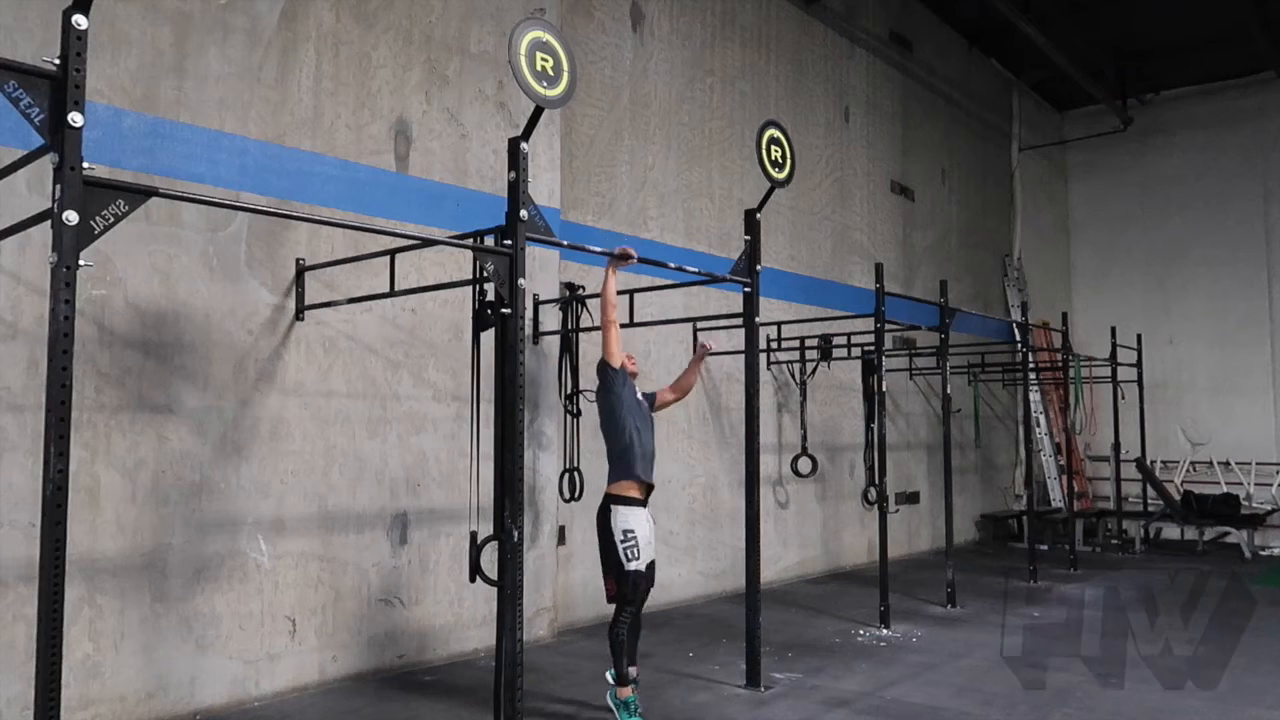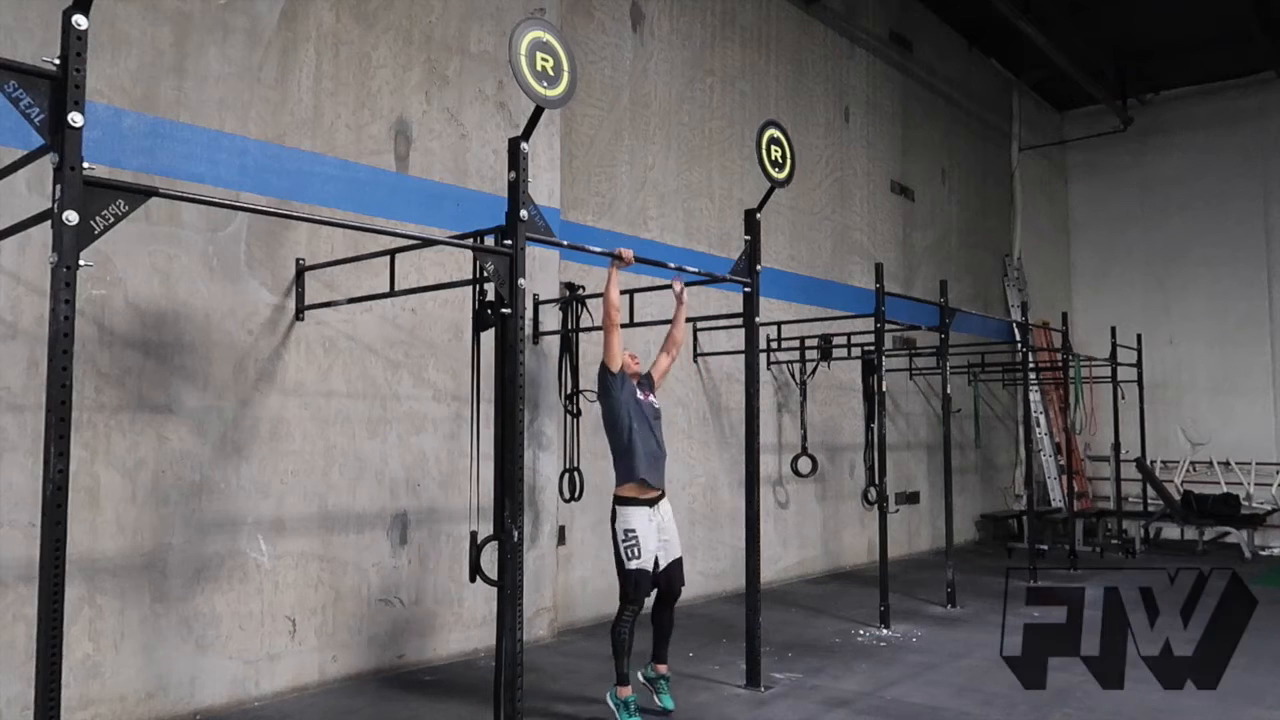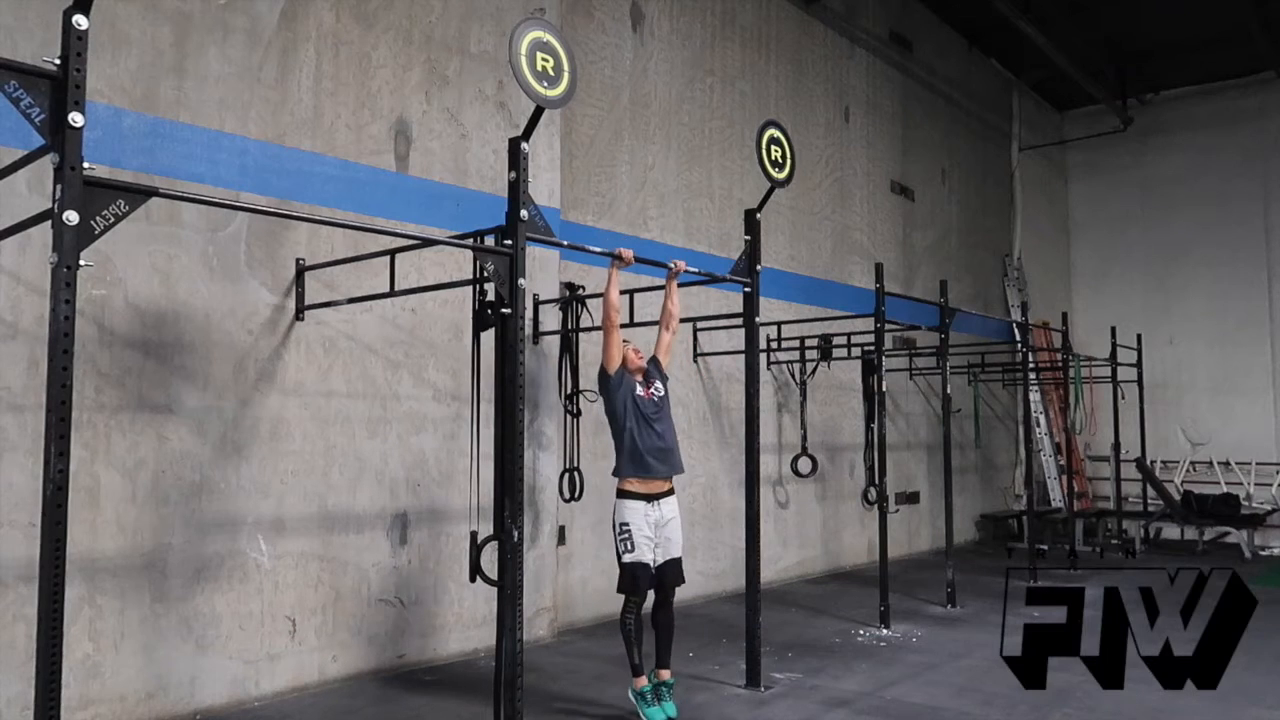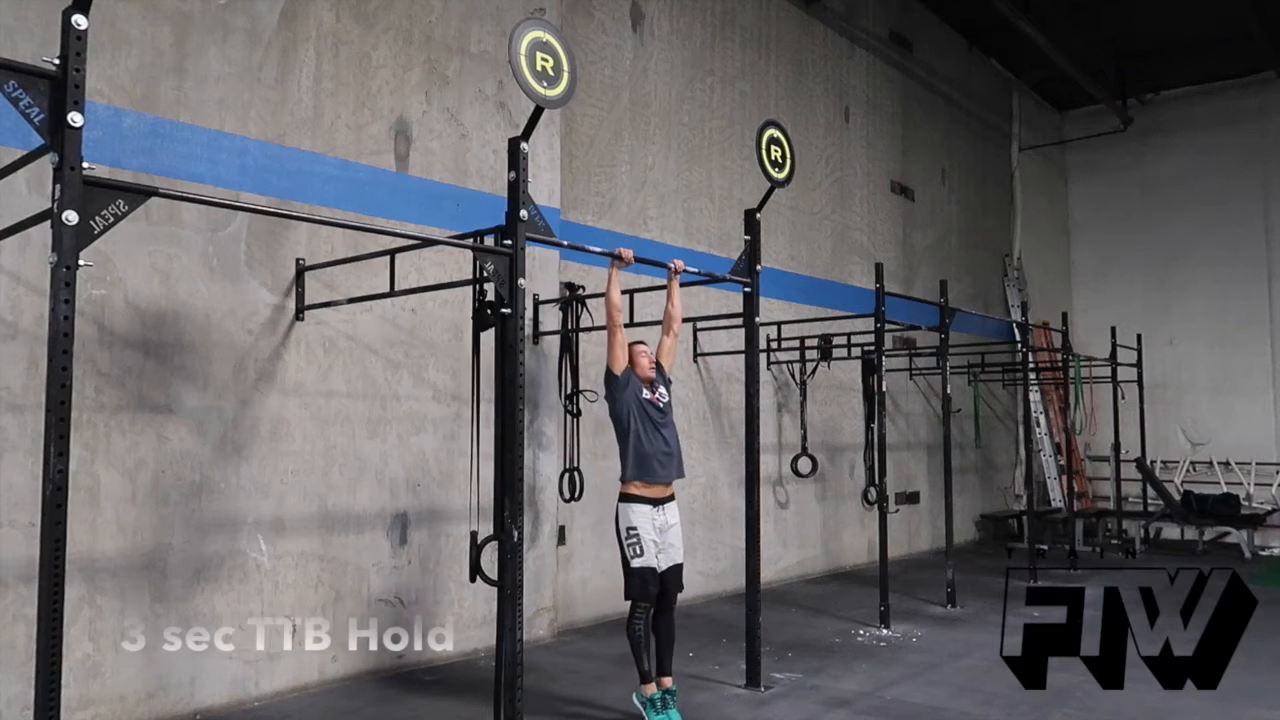
dt=0.3s
person 1, frame 1
left shoulder: (640, 399)
right shoulder: (613, 387)
left elbow: (679, 391)
right elbow: (609, 321)
left wrist: (698, 357)
right wrist: (613, 268)
left hip: (641, 507)
right hip: (622, 509)
left knee: (637, 597)
right knee: (628, 601)
left ankle: (624, 671)
person 1, frame 2
left shoulder: (645, 389)
right shoulder: (615, 388)
left elbow: (670, 351)
right elbow: (612, 324)
left wrist: (680, 304)
right wrist: (615, 269)
left hip: (660, 506)
right hip: (632, 510)
left knee: (670, 592)
right knee: (633, 600)
left ankle: (658, 671)
person 1, frame 3
left shoulder: (657, 378)
right shoulder: (616, 384)
left elbow: (669, 326)
right elbow: (611, 322)
left wrist: (673, 281)
right wrist: (615, 270)
left hip: (667, 501)
right hip: (633, 503)
left knee: (666, 592)
right knee: (636, 593)
left ankle: (664, 677)
person 1, frame 4
left shoulder: (661, 385)
right shoulder: (622, 387)
left elbow: (672, 328)
right elbow: (615, 323)
left wrist: (674, 281)
right wrist: (616, 269)
left hip: (668, 507)
right hip: (636, 508)
left knee: (668, 599)
right knee: (643, 599)
